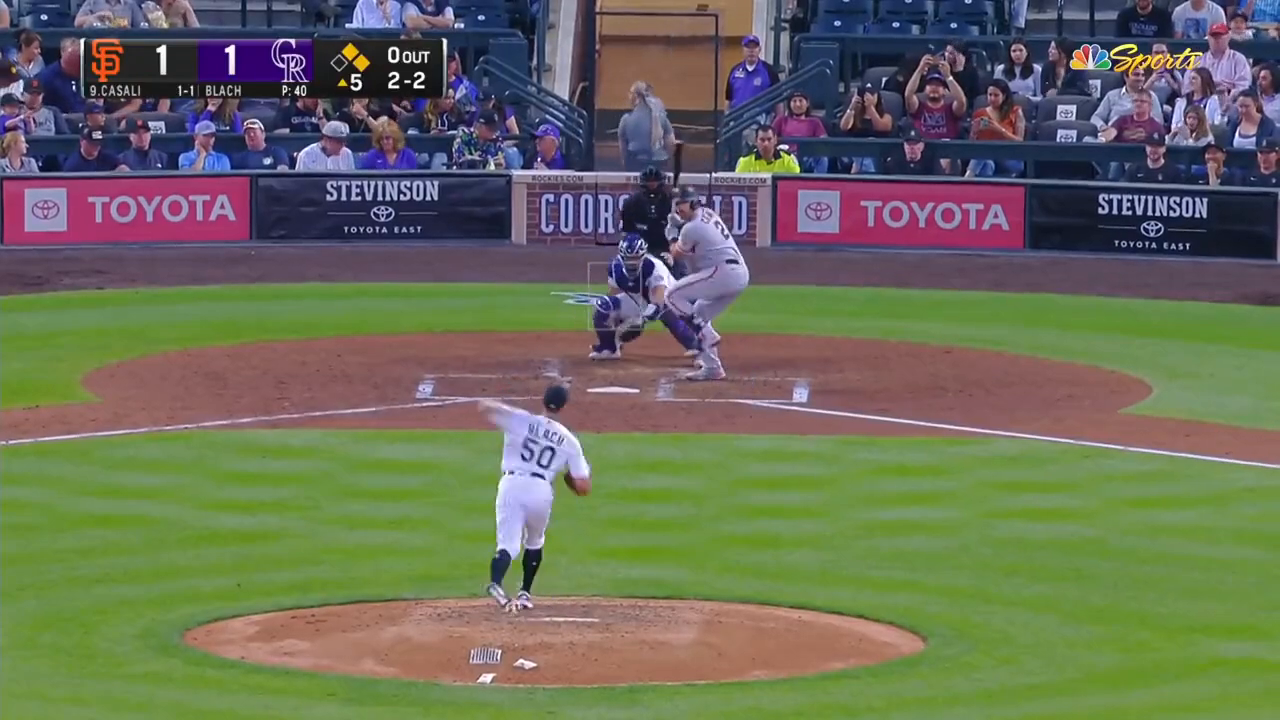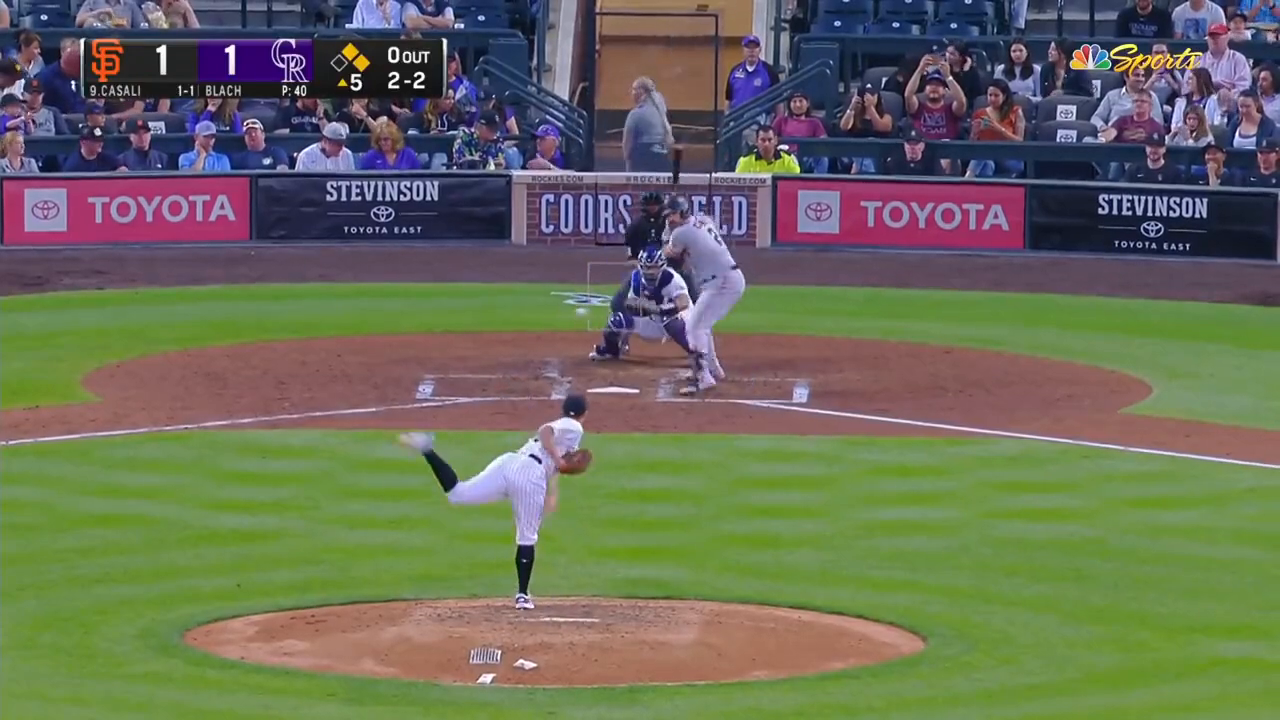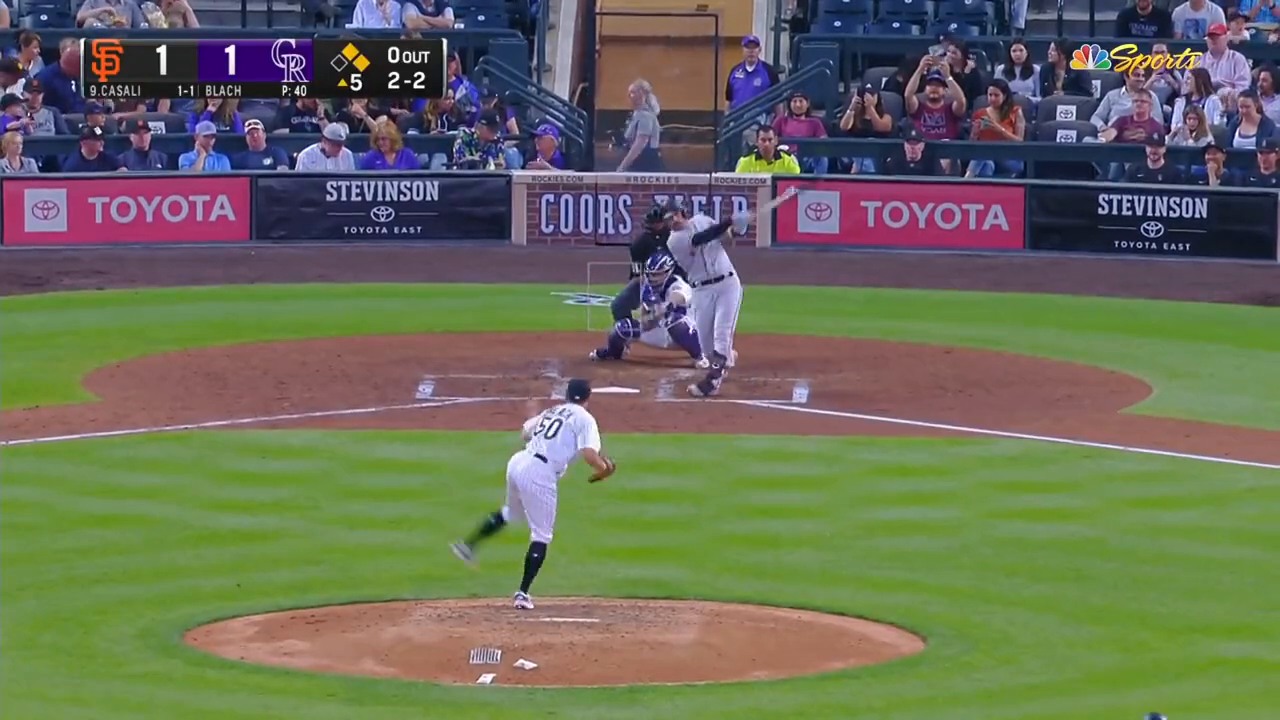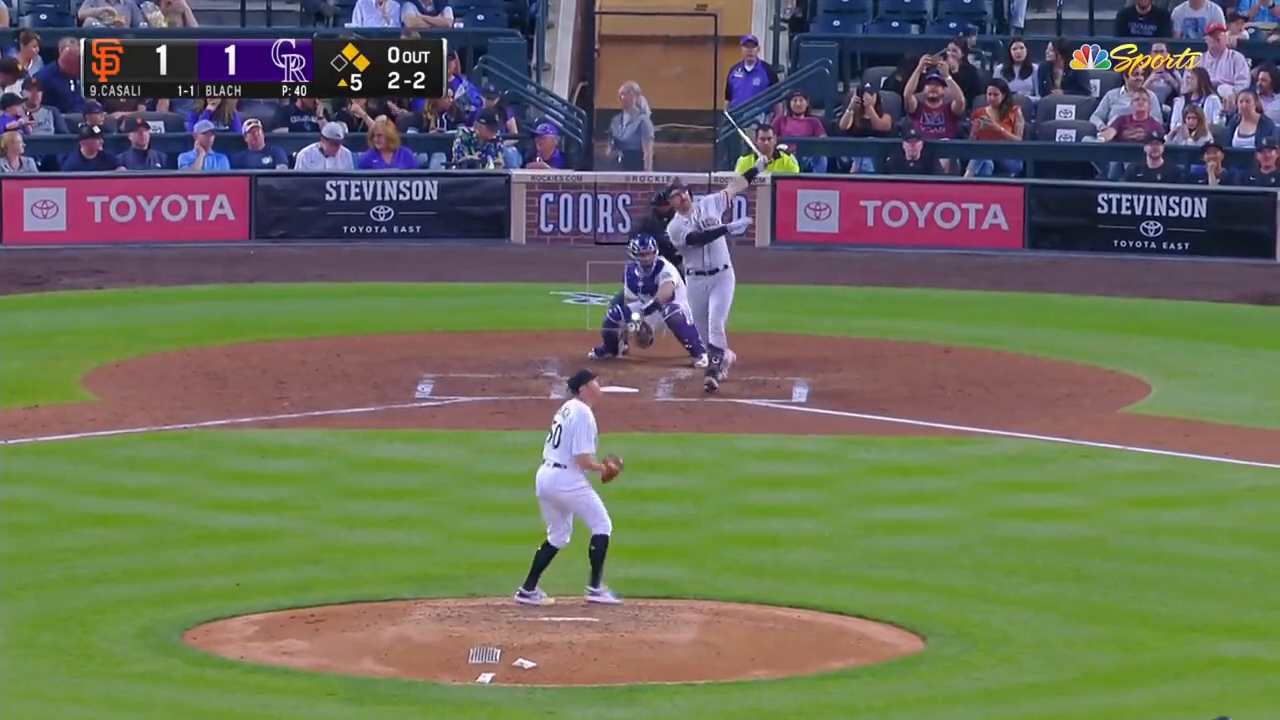
dt=0.3s
person 1, frame 1
left shoulder: (522, 419)
right shoulder: (569, 440)
left elbow: (486, 407)
right elbow: (584, 487)
right wrist: (576, 480)
left hip: (512, 487)
right hip: (540, 493)
left knee: (508, 545)
right knee: (534, 543)
left ankle: (496, 583)
right ankle: (525, 593)
person 1, frame 2
left shoulder: (559, 425)
right shoulder: (574, 428)
right elbow: (545, 430)
left wrist: (551, 496)
right wrist: (558, 459)
left hip: (508, 465)
right hip: (530, 477)
left knee: (457, 493)
right knee: (527, 539)
left ankle: (427, 447)
right ankle: (522, 595)
person 1, frame 3
left shoulder: (552, 412)
right shoulder: (586, 419)
left elbow: (526, 432)
right elbow: (588, 453)
right wrist: (604, 467)
left hip: (519, 463)
right hip: (539, 476)
left knee: (510, 513)
right knee: (541, 537)
left ankle: (468, 545)
right ankle: (523, 593)
person 1, frame 4
left shoulder: (567, 408)
right shoulder: (584, 415)
right elbow: (582, 459)
left wrist: (600, 463)
right wrist: (604, 468)
left hip: (545, 476)
right hip: (566, 480)
left knee: (556, 536)
right knee: (602, 526)
left ankle: (528, 589)
right ankle: (595, 587)
person 2, frame 1
left shoulder: (691, 228)
right shoulder: (708, 213)
left elbow: (676, 253)
left wrist: (672, 233)
right wrist: (679, 225)
left hip: (724, 272)
right hip: (740, 273)
left knee: (673, 294)
right knee: (700, 315)
left ankle: (704, 336)
right ankle: (712, 367)
person 2, frame 2
left shoulder: (681, 233)
right shoulder: (703, 220)
left elbow: (668, 254)
left wrist: (668, 238)
left hip: (724, 281)
right hip: (732, 280)
left knee: (695, 327)
right knee: (697, 325)
left ankle: (703, 377)
right ankle: (712, 369)
person 2, frame 3
left shoulder: (701, 220)
right shoulder: (674, 240)
left elbow: (725, 233)
right elbow: (703, 238)
left wrist: (738, 223)
right wrist: (728, 223)
left hip: (727, 283)
right hip: (702, 290)
left knee: (722, 333)
right knee: (707, 340)
left ankle: (711, 382)
right ankle: (725, 357)
person 2, frame 4
left shoulder: (709, 203)
right shoulder: (675, 226)
left elbow: (734, 187)
right elbow: (698, 239)
left wrist: (758, 168)
right wrist: (729, 228)
left hip: (722, 275)
right hip: (697, 281)
left knee: (716, 324)
right knee: (705, 330)
left ankle: (714, 372)
right ankle: (724, 357)
